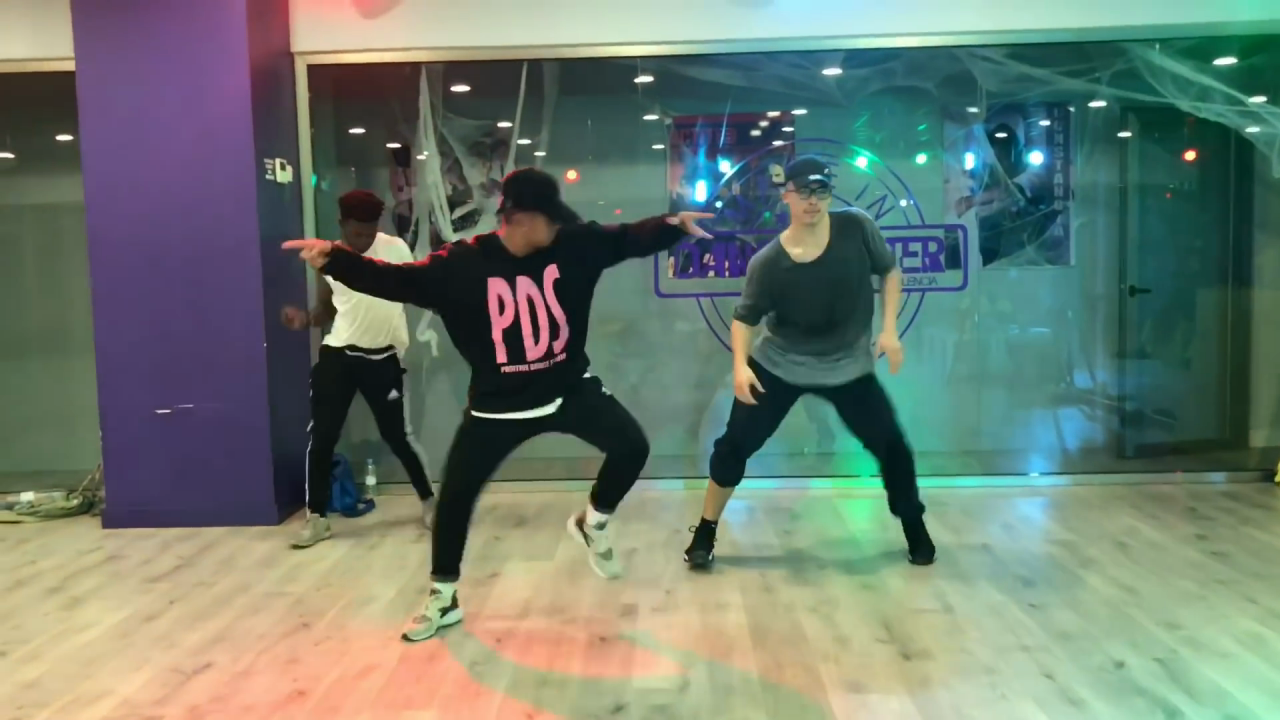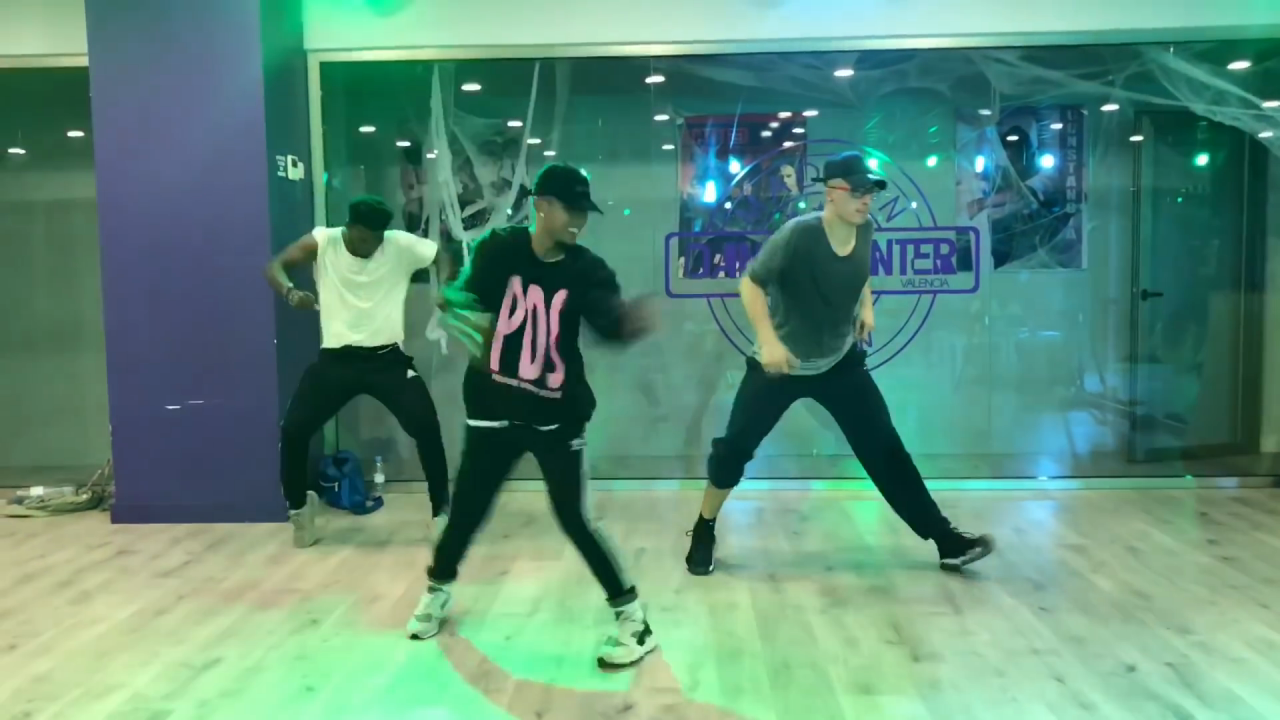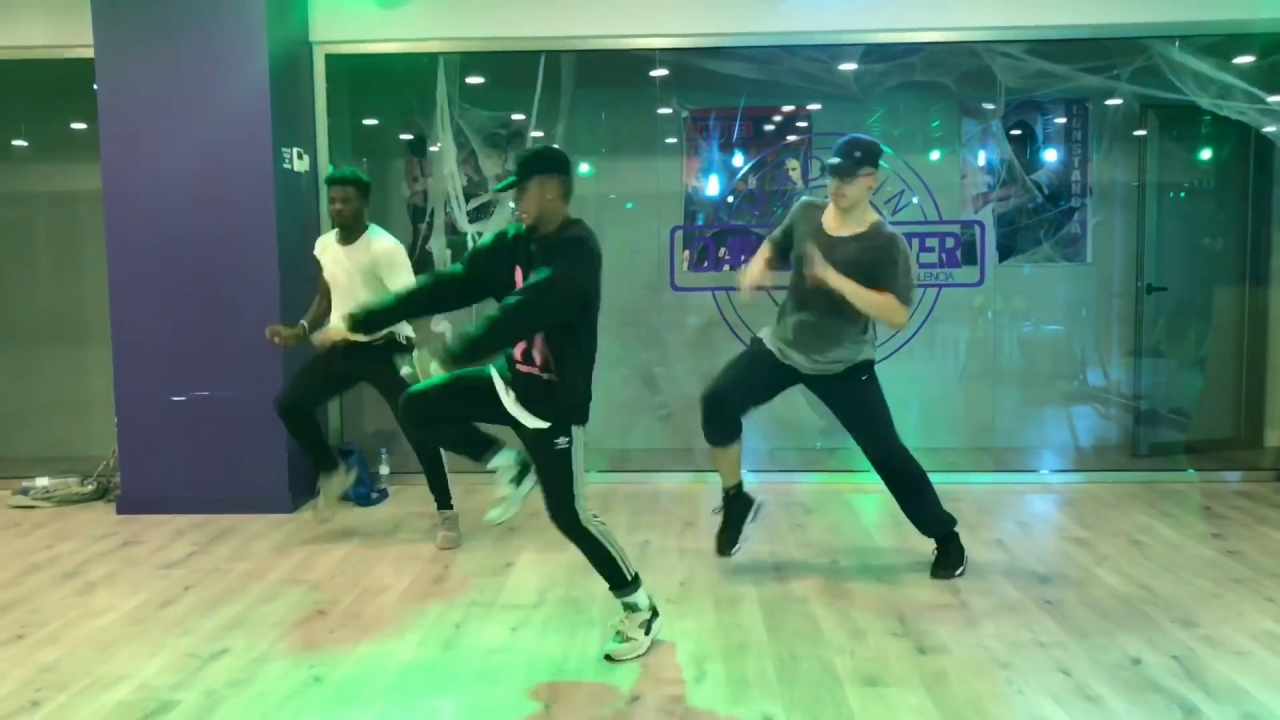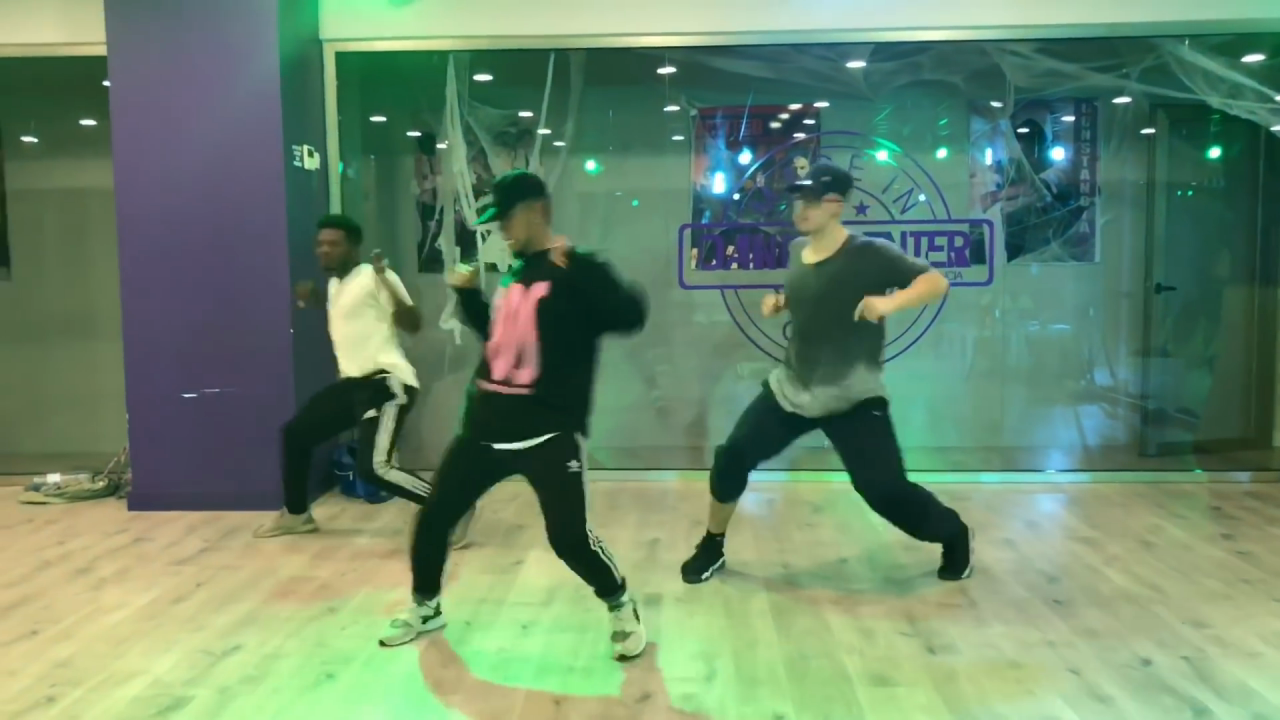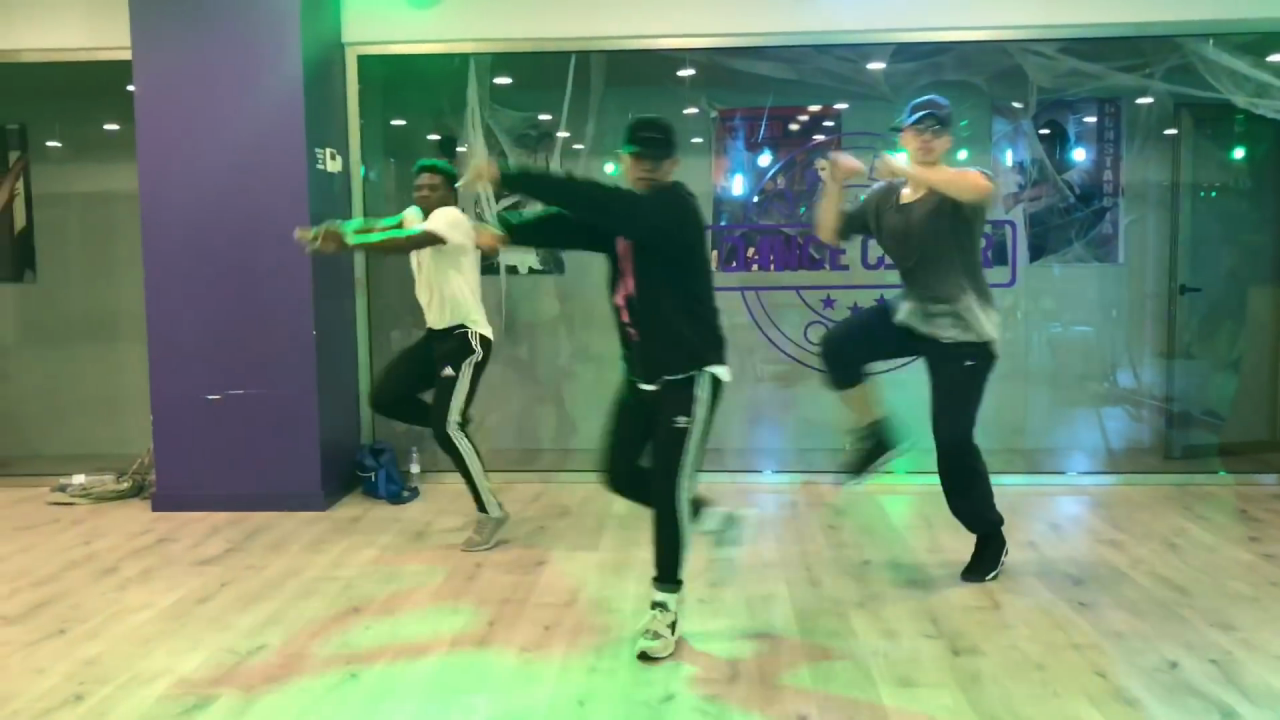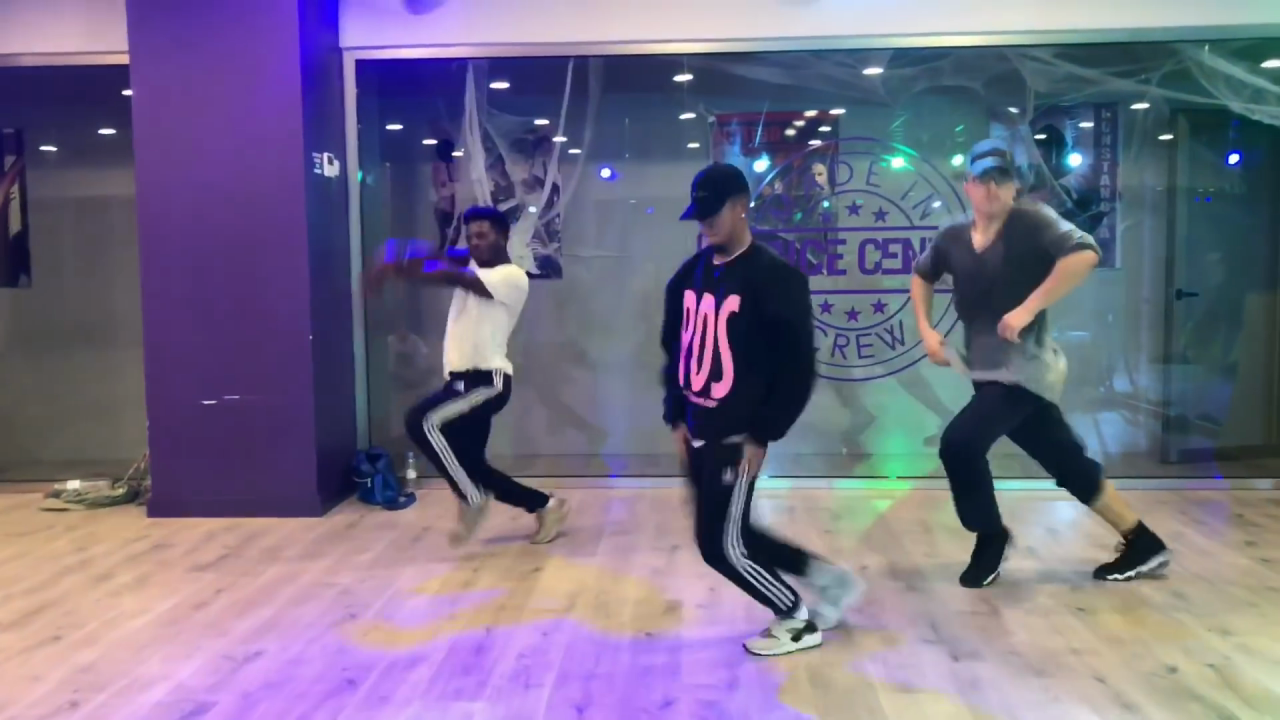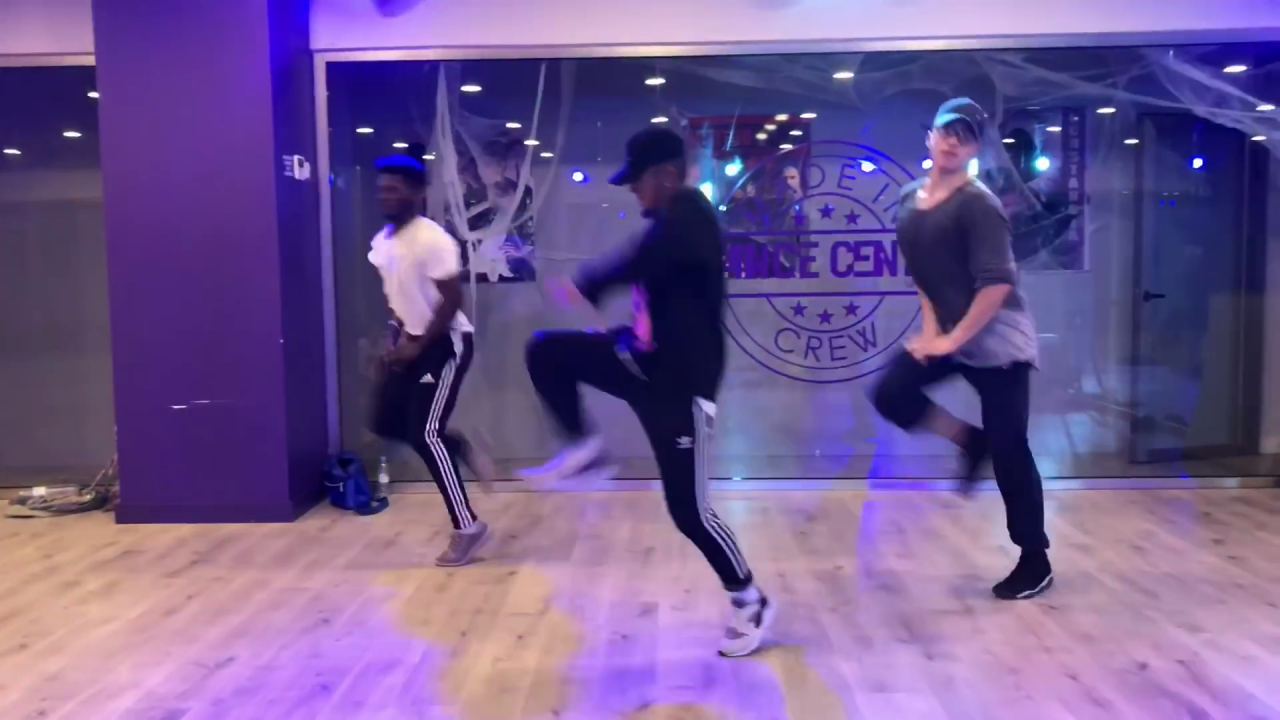
dt=0.3s
person 1, frame 1
left shoulder: (573, 244)
right shoulder: (463, 262)
left elbow: (627, 239)
right elbow: (396, 281)
left wrist: (670, 225)
right wrist: (332, 259)
left hip: (568, 388)
right hip: (496, 402)
left knee: (631, 445)
right knee: (455, 496)
left ankle: (594, 522)
right ankle: (442, 599)
person 1, frame 2
left shoulder: (588, 270)
right shoulder: (498, 250)
left elbow: (608, 321)
right elbow: (465, 291)
left wrist: (629, 320)
right wrist: (472, 314)
left hip: (557, 417)
right hip: (493, 412)
left knee: (574, 518)
right knee: (466, 513)
left ankle: (630, 618)
right ankle: (439, 591)
person 1, frame 3
left shoulder: (577, 250)
right shoulder: (514, 243)
left elbow: (528, 313)
right elbow: (450, 284)
left wrist: (459, 353)
right wrist: (360, 321)
left hip: (553, 404)
right hip: (506, 382)
left knee: (568, 514)
right knee: (417, 406)
left ankle: (638, 608)
person 1, frame 4
left shoulder: (574, 270)
right shoulder: (513, 274)
left elbow: (629, 313)
left wrist: (576, 268)
right wrist: (468, 290)
left hip: (548, 433)
right hip: (487, 429)
left knee: (570, 538)
right knee: (433, 518)
left ankle: (623, 609)
right ankle: (425, 609)
person 1, frame 5
left shoulder: (674, 207)
right shoulder: (619, 201)
left elbow: (581, 206)
right elbow: (562, 223)
left wrist: (506, 175)
right wrist: (504, 234)
left hip: (691, 371)
right hip: (649, 370)
left knee: (668, 490)
right knee: (619, 476)
left ankle: (665, 609)
right ankle: (708, 518)
person 1, frame 6
left shoulder: (775, 277)
right shoulder: (690, 275)
left elbow: (797, 367)
right elbow: (674, 349)
left wrist: (765, 437)
right wrist: (675, 417)
left hip: (739, 431)
right hip: (700, 425)
left knee: (721, 543)
right knee: (728, 530)
left ankle: (796, 619)
right ankle: (826, 580)
person 1, frame 7
left shoulder: (689, 215)
right shoulder: (678, 224)
left elbow: (639, 262)
left wrist: (587, 286)
left hip: (681, 383)
right hip: (642, 361)
left knee: (689, 510)
right knee: (544, 350)
left ankle: (749, 603)
right ankle: (582, 445)
person 2, frame 1
left shoulder: (855, 226)
right shoulder: (768, 261)
left elbow: (890, 272)
right elbow: (745, 319)
left wrist: (889, 327)
right wrist: (742, 366)
left hip: (849, 362)
right hip: (782, 364)
left knee: (890, 442)
right knee: (736, 444)
left ankle: (912, 521)
right ankle: (704, 532)
person 2, frame 2
left shoulder: (863, 232)
right shoulder: (800, 233)
right elbow: (752, 282)
left wrist: (866, 305)
right wrist: (768, 342)
left hip: (840, 358)
right hip: (784, 361)
left knee: (883, 445)
right knee: (735, 444)
left ankle: (943, 537)
right ankle: (704, 531)
person 2, frame 3
left shoulder: (886, 243)
right shoulder: (805, 212)
left elbow: (897, 315)
right elbow: (771, 250)
left wrist: (837, 281)
right wrist: (755, 272)
left hip: (845, 361)
right hip: (783, 345)
left knee: (887, 452)
right knee: (718, 401)
left ankle: (946, 537)
right ankle: (735, 499)
person 2, frame 4
left shoulder: (869, 254)
right shoulder: (800, 252)
left elbow: (936, 282)
left wrist: (890, 301)
right wrist: (779, 303)
left hip: (853, 397)
right hip: (791, 387)
left knee: (884, 488)
right knee: (731, 457)
left ankle: (954, 536)
right ankle: (712, 545)
person 2, frame 5
left shoulder: (956, 186)
right shoulder: (883, 196)
left elbow: (981, 189)
right elbow: (827, 231)
left wrist: (908, 170)
right wrist: (834, 183)
left hip: (962, 326)
right hip: (913, 313)
left knee: (953, 439)
right knee: (839, 345)
left ankle: (991, 538)
right ankle: (873, 434)
person 2, frame 6
left shoulder: (1030, 221)
right shoulder: (953, 238)
left elbow: (1084, 253)
right elbow: (922, 276)
left wrist: (1028, 308)
right wrist: (926, 328)
left hip: (1022, 370)
right hip: (989, 368)
left knee: (958, 444)
right knee: (1067, 465)
left ankle: (990, 541)
right ankle: (1142, 545)
person 2, frame 7
left shoulder: (975, 204)
right shoulder: (910, 198)
left elbow: (998, 282)
left wrist: (956, 336)
right wrist: (930, 319)
left hip: (995, 337)
right hip: (943, 331)
left knee: (1008, 446)
right knee: (890, 395)
left ankle: (1035, 558)
right ankle: (971, 441)
person 3, frame 1
left shoulder: (395, 248)
right elbow: (325, 310)
right wrist: (299, 318)
left hip: (383, 358)
right hip: (337, 355)
left knee: (396, 438)
right knee: (323, 435)
left ankle: (427, 500)
right ankle: (316, 518)
person 3, frame 2
left shoulder: (401, 244)
right shoulder: (323, 241)
right elbow: (275, 265)
right wrist: (290, 291)
left hip: (386, 357)
right hip: (337, 358)
left knee: (426, 428)
right knee: (293, 430)
left ankle: (442, 514)
right ankle: (299, 507)
person 3, frame 3
left shoulder: (385, 246)
right shoulder: (324, 245)
right wrist: (301, 329)
left hip: (385, 344)
right hip: (345, 346)
left knee: (417, 426)
right knee: (290, 404)
left ankle: (447, 512)
right ankle: (334, 472)
person 3, frame 4
left shoulder: (373, 277)
right shoulder: (335, 282)
left elbow: (412, 325)
left wrist: (386, 281)
right wrist: (308, 298)
left hip: (387, 382)
right hip: (353, 382)
left knee: (375, 468)
right knee: (295, 434)
right ankle: (296, 514)
person 3, frame 5
left shoulder: (450, 219)
right shoulder: (415, 219)
left elbow: (405, 243)
right elbow: (371, 226)
left wrist: (346, 244)
right wrist: (332, 231)
left hip: (465, 336)
right hip: (435, 335)
left knee: (446, 427)
right knee: (383, 398)
left ankle: (491, 513)
right ankle: (456, 425)
person 3, frame 6
left shoulder: (512, 277)
right shoulder: (470, 263)
left elbow: (453, 277)
right elbow: (438, 263)
left wrist: (403, 271)
right wrist: (398, 265)
left hip: (487, 378)
right hip: (461, 378)
left knee: (422, 422)
right knee: (471, 466)
left ankle: (471, 498)
right ankle: (545, 507)
person 3, frame 7
left shoulder: (432, 240)
right shoulder: (384, 239)
left elbow: (451, 301)
left wrist: (416, 346)
right wrist: (396, 338)
left hip: (444, 343)
right hip: (415, 340)
left knee: (426, 434)
right knee: (386, 422)
left ankle: (467, 529)
right ankle: (463, 451)
